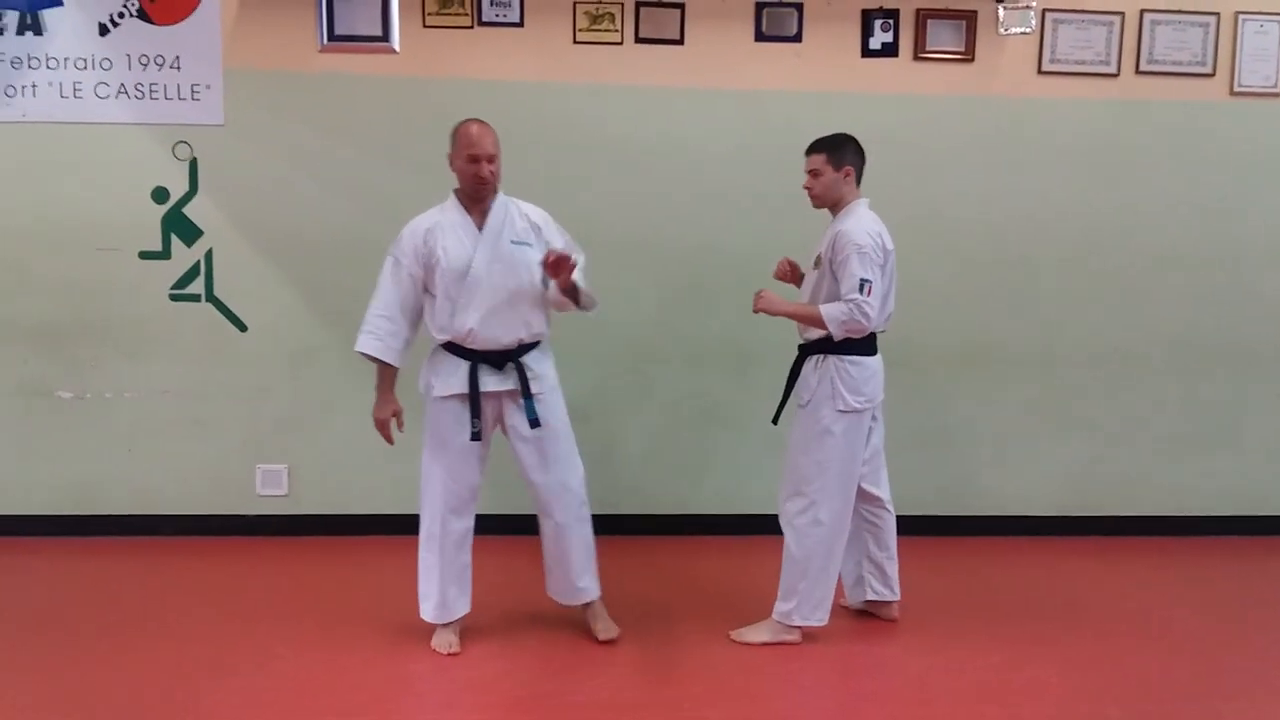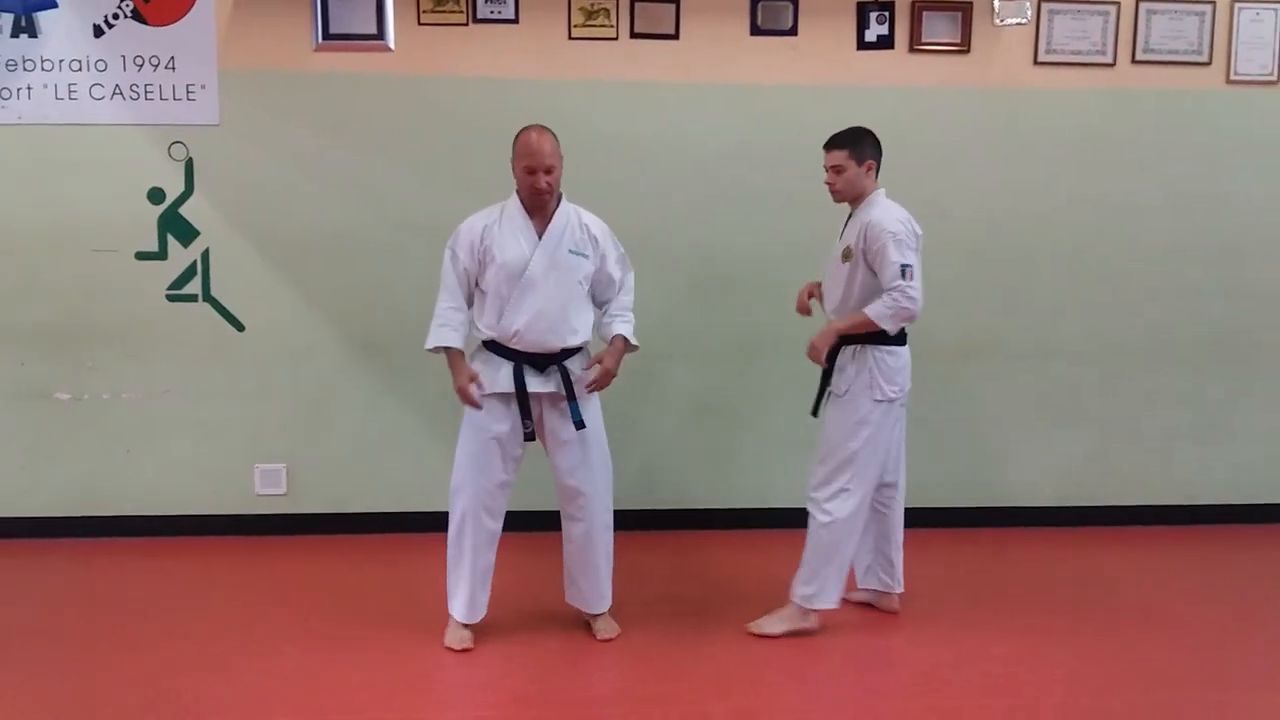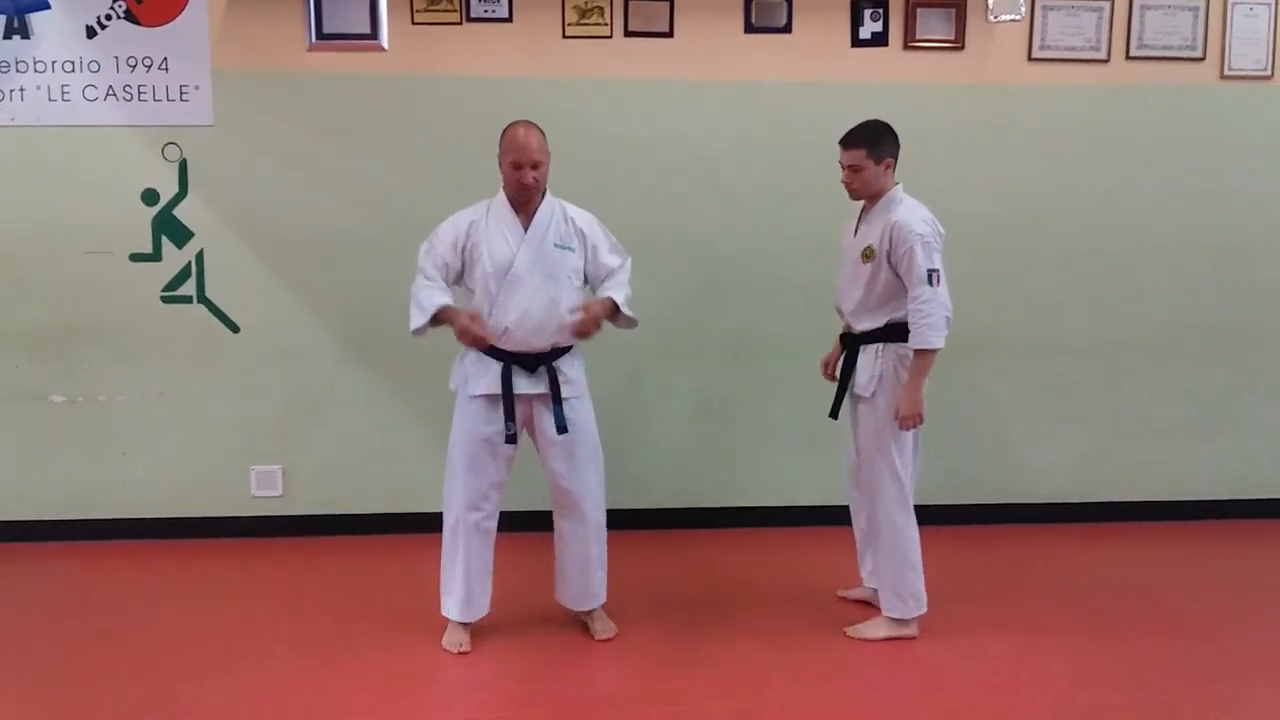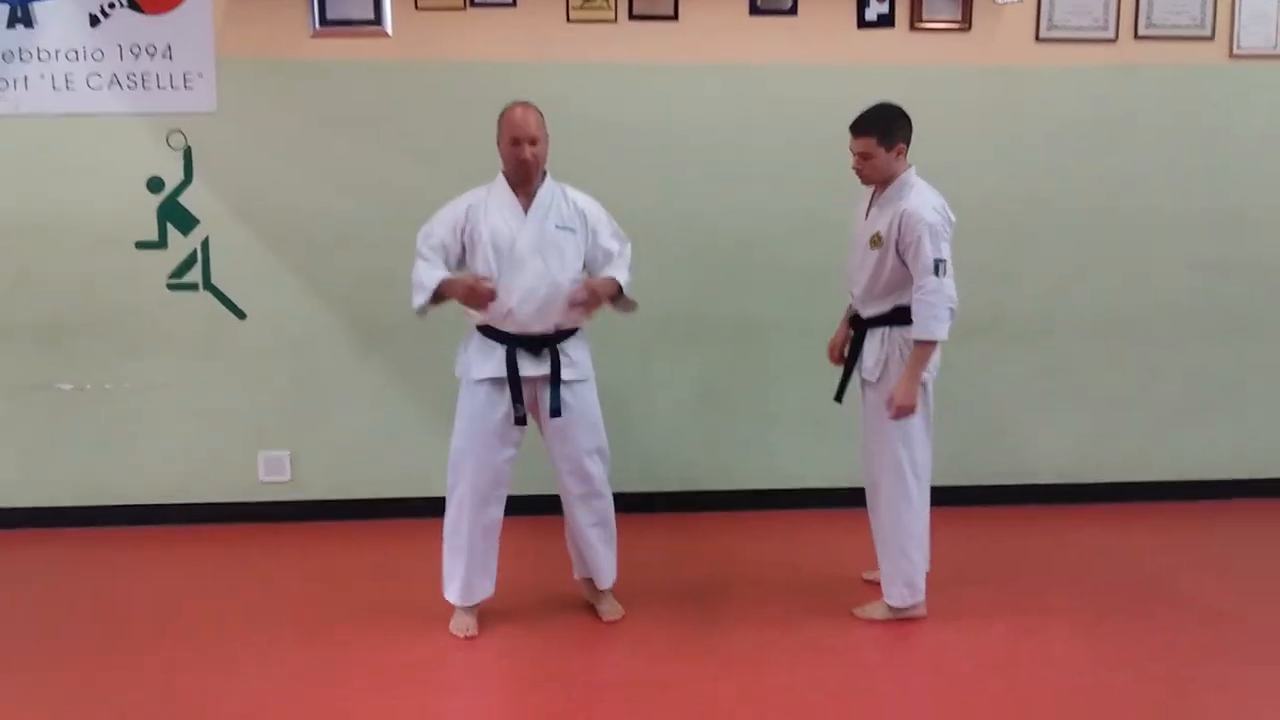
dt=0.5s
person 1, frame 1
left shoulder: (533, 221)
right shoulder: (423, 232)
left elbow: (570, 288)
right elbow: (393, 313)
left wrist: (565, 280)
right wrist: (384, 392)
left hip: (529, 373)
right hip: (458, 378)
left knee: (561, 487)
right knee: (448, 497)
left ankle: (587, 599)
right ankle: (446, 614)
person 1, frame 2
left shoulder: (591, 231)
right shoulder: (479, 230)
left elbow: (618, 298)
right elbow: (452, 301)
left wrist: (615, 349)
right wrist: (458, 365)
left hip: (569, 378)
right hip: (500, 377)
left knee: (588, 492)
right knee: (476, 491)
left ankle: (595, 604)
right ankle: (461, 612)
person 1, frame 3
left shoulder: (579, 224)
right shoulder: (468, 225)
left elbow: (619, 273)
right elbow: (426, 276)
left wrist: (604, 305)
right wrist: (452, 314)
left hip: (558, 376)
right hip: (489, 376)
left knee: (581, 492)
right knee: (471, 494)
left ankle: (589, 602)
right ankle: (461, 613)
person 1, frame 4
left shoulder: (580, 208)
right shoulder: (469, 209)
left elbow: (618, 257)
right elbow: (425, 260)
left wrist: (606, 286)
right wrist: (453, 286)
left hip: (564, 360)
right hip: (493, 361)
left knee: (586, 473)
right knee: (475, 478)
left ankle: (598, 581)
right ankle: (465, 597)
person 2, frame 1
left shoulder: (855, 233)
right shoulder: (855, 227)
left elbow: (857, 315)
left wrist: (784, 307)
right wrist: (802, 280)
left hip: (838, 375)
right hip: (851, 370)
left knee: (812, 497)
right knee: (865, 488)
left ankle: (791, 619)
right ankle: (880, 594)
person 2, frame 2
left shoulder: (885, 223)
right shoulder: (862, 220)
left elbow: (905, 301)
left wrist: (834, 329)
right wrist: (822, 290)
left hip: (871, 365)
right hip: (866, 363)
left knee: (836, 484)
right knee: (879, 481)
left ankle: (806, 604)
right ankle: (882, 586)
person 2, frame 3
left shoulder: (908, 223)
right shoulder: (867, 217)
left elbow: (931, 310)
left wrist: (913, 389)
right wrist: (840, 347)
left hip: (891, 363)
right hip: (866, 361)
left knee: (889, 487)
right knee: (867, 480)
left ankle: (902, 611)
right ankle: (882, 581)
person 2, frame 4
left shoulder: (919, 211)
right shoulder: (875, 198)
left elbow: (935, 301)
left wrist: (910, 378)
right wrist: (846, 327)
left hip: (900, 347)
right hip: (875, 343)
left knee: (898, 469)
right knee: (888, 464)
left ankle: (905, 594)
right ankle: (903, 563)
